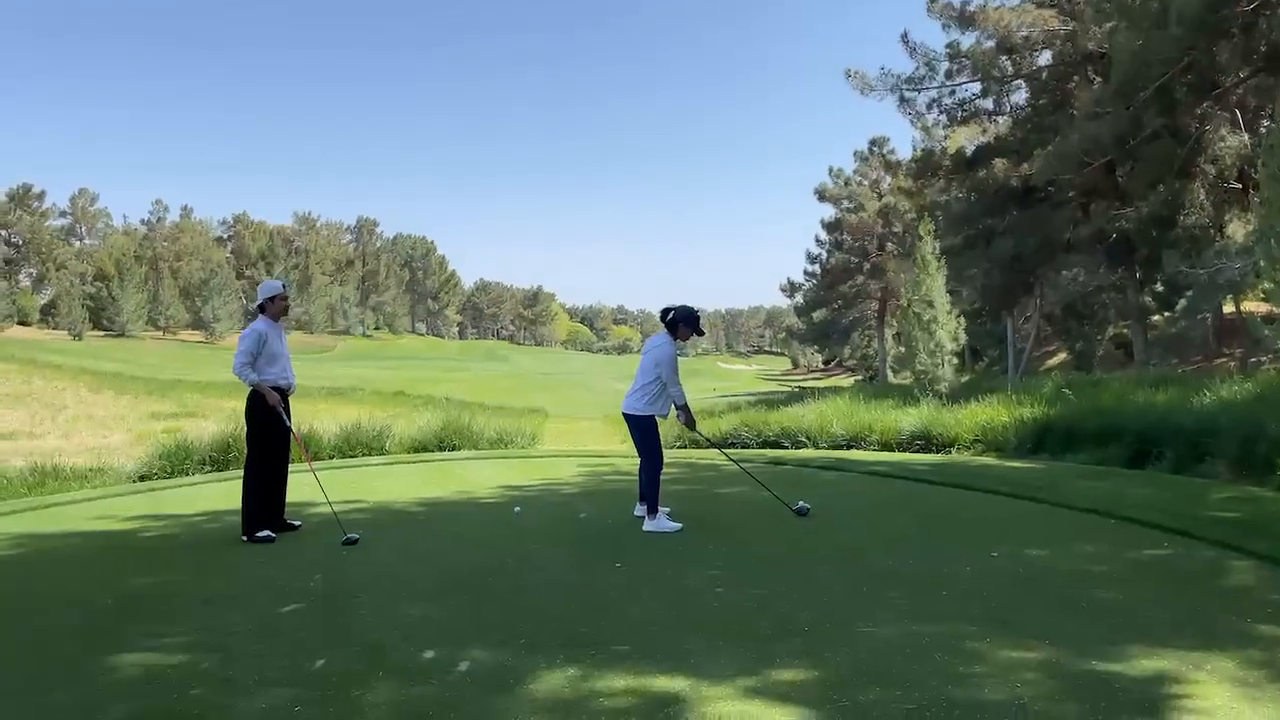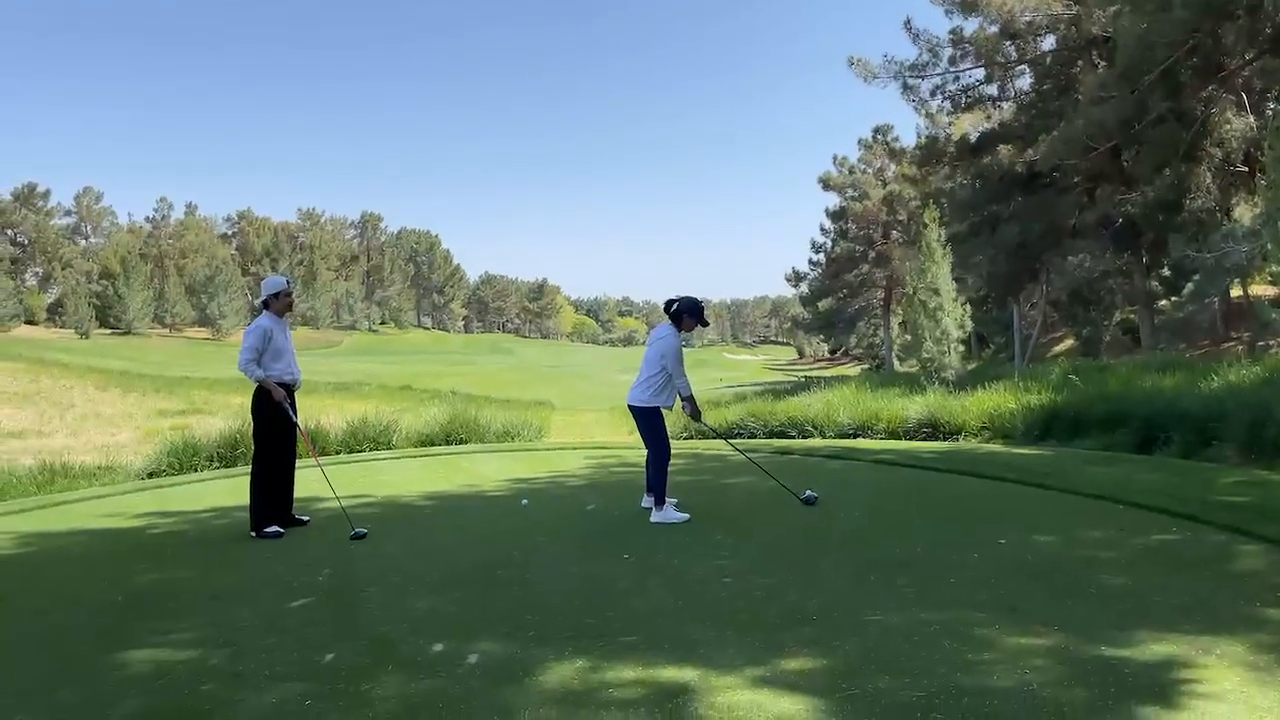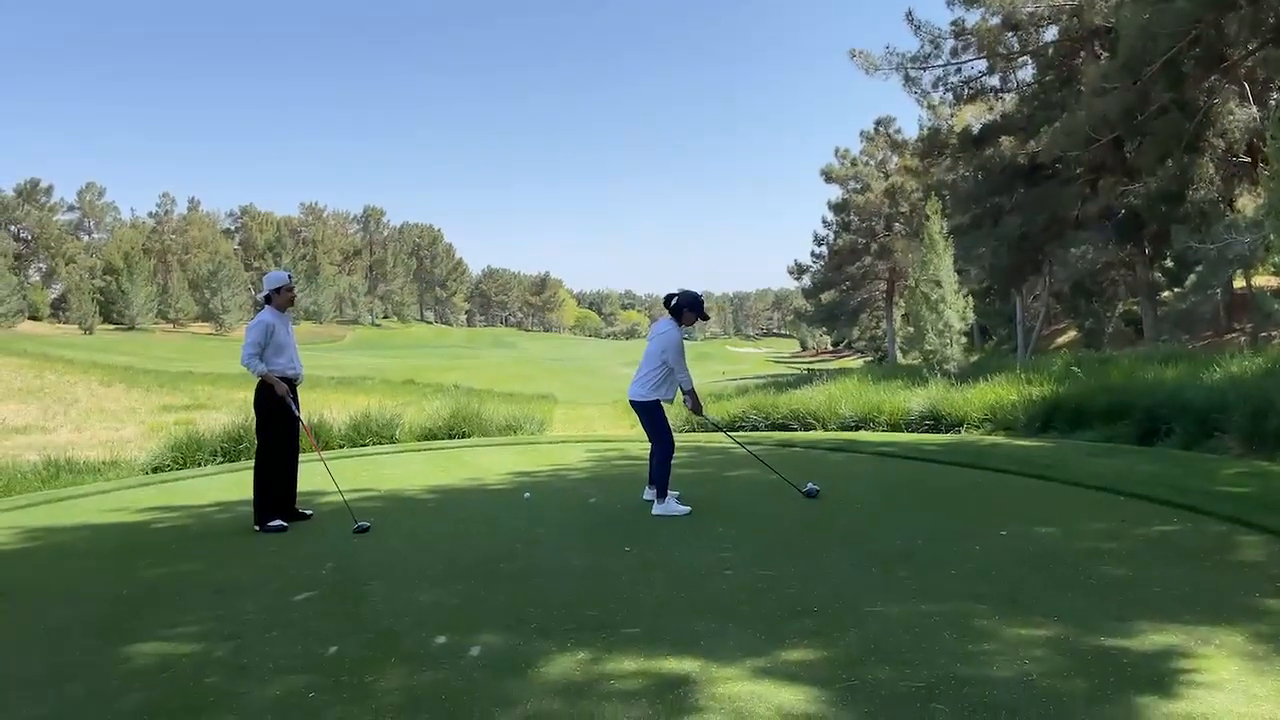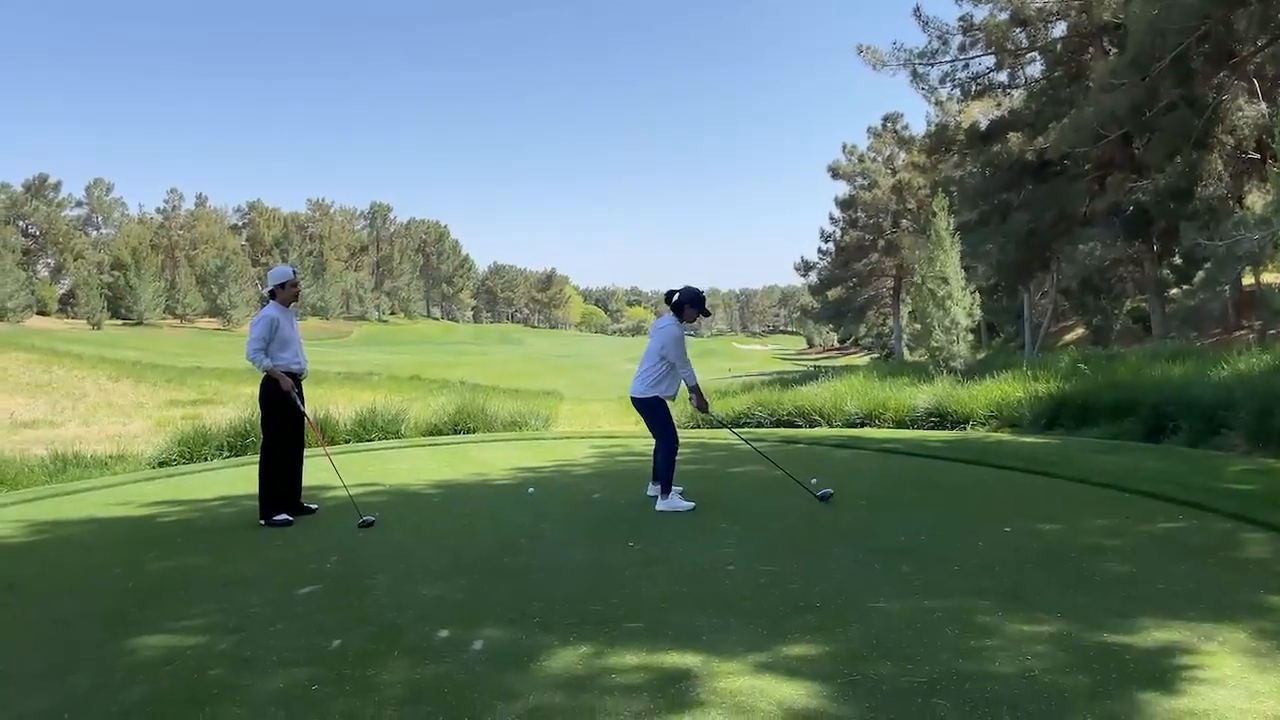
dt=0.4s
person 1, frame 1
left shoulder: (278, 330)
right shoulder: (256, 331)
right elbow: (240, 367)
left wrist: (287, 387)
right wrist: (267, 392)
left hip: (280, 400)
right hip: (263, 401)
left knee: (279, 461)
right knee: (259, 463)
left ankle: (274, 518)
right ankle: (252, 526)
person 1, frame 2
left shoulder: (283, 326)
right shoulder: (261, 327)
right elbow: (246, 363)
right wrist: (273, 388)
left hip: (286, 395)
right hip: (269, 397)
left knee: (286, 457)
right knee: (266, 458)
left ankle: (283, 513)
right ankle: (261, 522)
person 1, frame 3
left shoulder: (285, 320)
right shoulder: (264, 321)
right elbow: (249, 358)
right wrist: (275, 382)
left hip: (288, 390)
right hip: (271, 391)
left knee: (289, 451)
right knee: (269, 452)
left ankle: (286, 507)
right ankle: (264, 516)
person 1, frame 4
left shoulder: (289, 315)
right shoulder: (268, 317)
right elbow: (254, 353)
left wrist: (299, 374)
right wrist: (280, 378)
left hip: (293, 384)
right hip: (276, 386)
left knee: (295, 446)
right knee: (274, 447)
left ankle: (291, 501)
right ankle: (270, 510)
person 2, frame 1
left shoulder: (658, 340)
right shoulder: (666, 349)
right elbow: (674, 387)
left wrist: (679, 409)
right wrist: (687, 415)
left hip: (636, 408)
right hip: (641, 412)
left knee: (648, 459)
right knee: (654, 462)
left ankle: (644, 505)
right ankle: (652, 518)
person 2, frame 2
left shoulder: (663, 331)
right shoulder: (671, 341)
left elbow: (672, 376)
right elbow: (679, 378)
left wrist: (685, 401)
right wrist: (693, 406)
left hip: (642, 400)
right hip: (647, 404)
left knee: (656, 450)
right knee: (662, 453)
left ankle: (651, 496)
right ankle: (659, 509)
person 2, frame 3
left shoulder: (663, 324)
right shoulder: (672, 336)
left elbow: (675, 371)
right elbow: (681, 372)
left wrist: (686, 394)
right wrist: (694, 400)
left hip: (643, 394)
right hip: (647, 397)
left knee: (659, 443)
right knee: (665, 446)
left ankle: (653, 488)
right ankle: (661, 502)
person 2, frame 4
left shoulder: (669, 323)
right shoulder: (672, 331)
left elbow: (680, 366)
right elbow: (684, 367)
left wrist: (692, 393)
right wrist: (699, 397)
left hip: (650, 392)
right hip: (647, 394)
left knee: (664, 439)
right knee: (670, 442)
left ankle: (656, 484)
right ankle: (665, 498)
